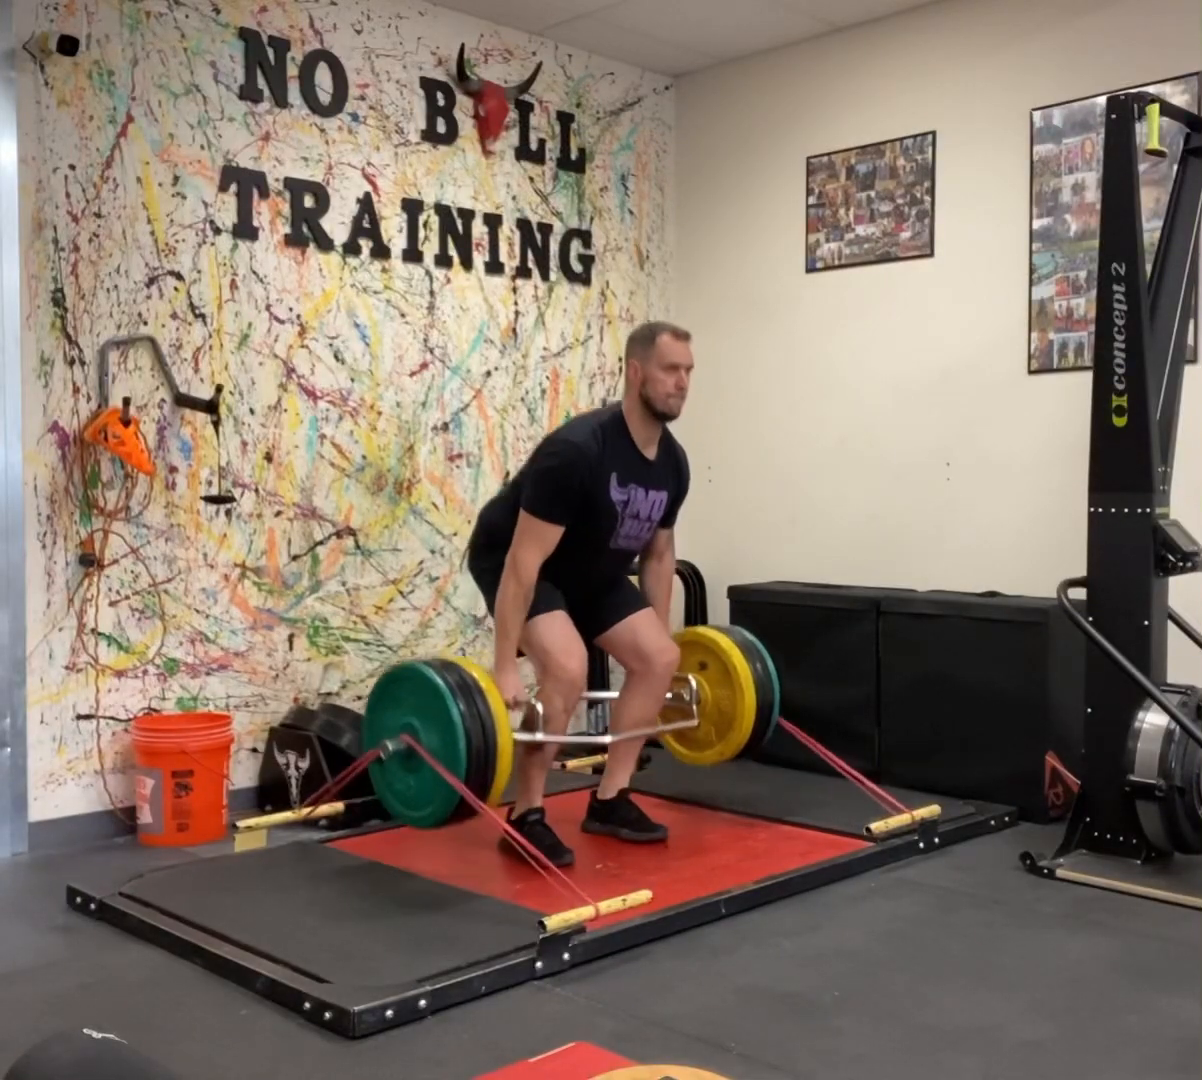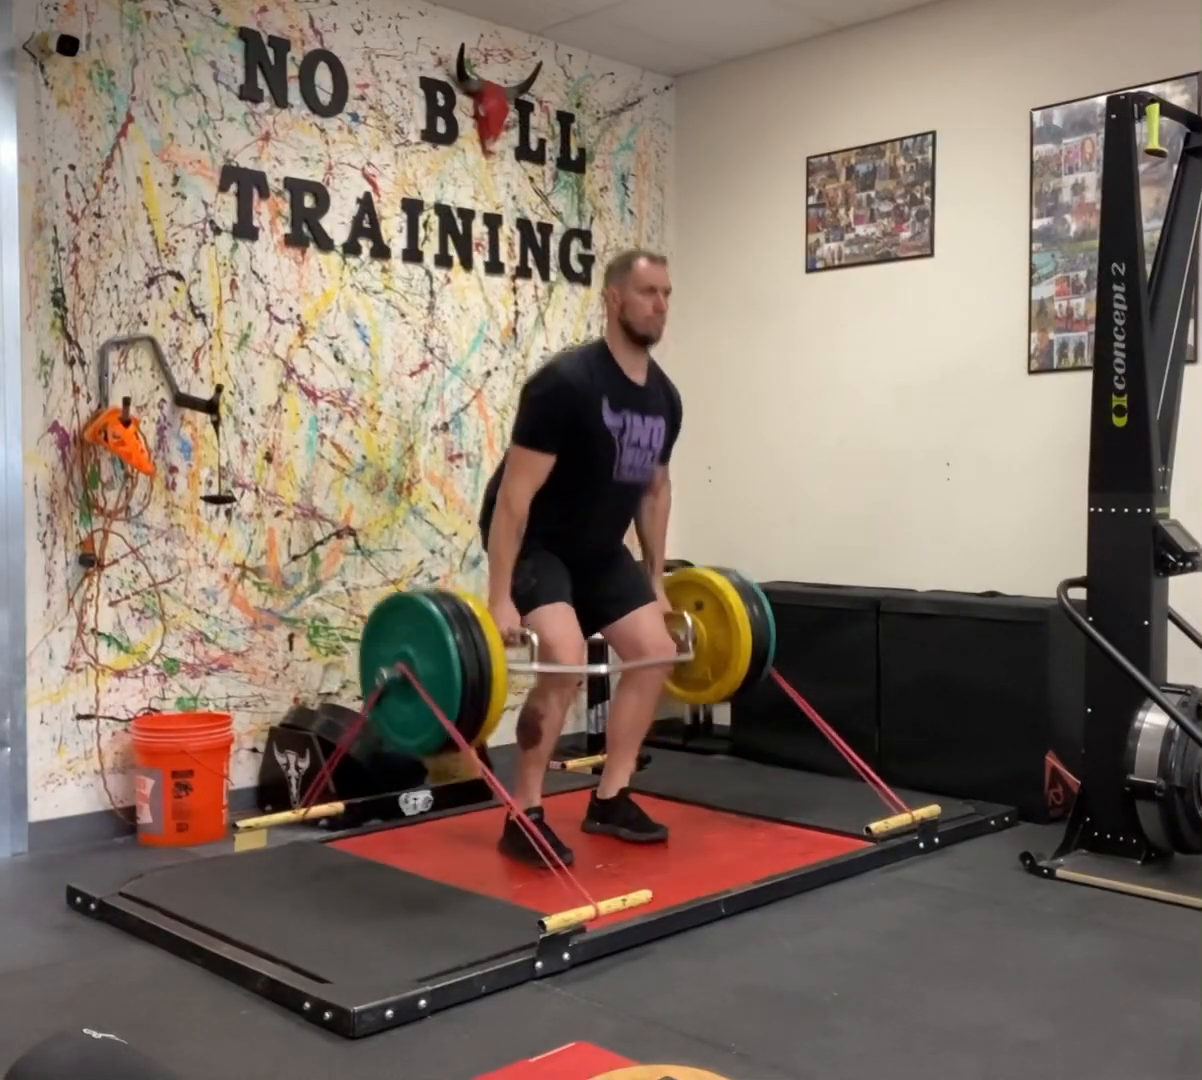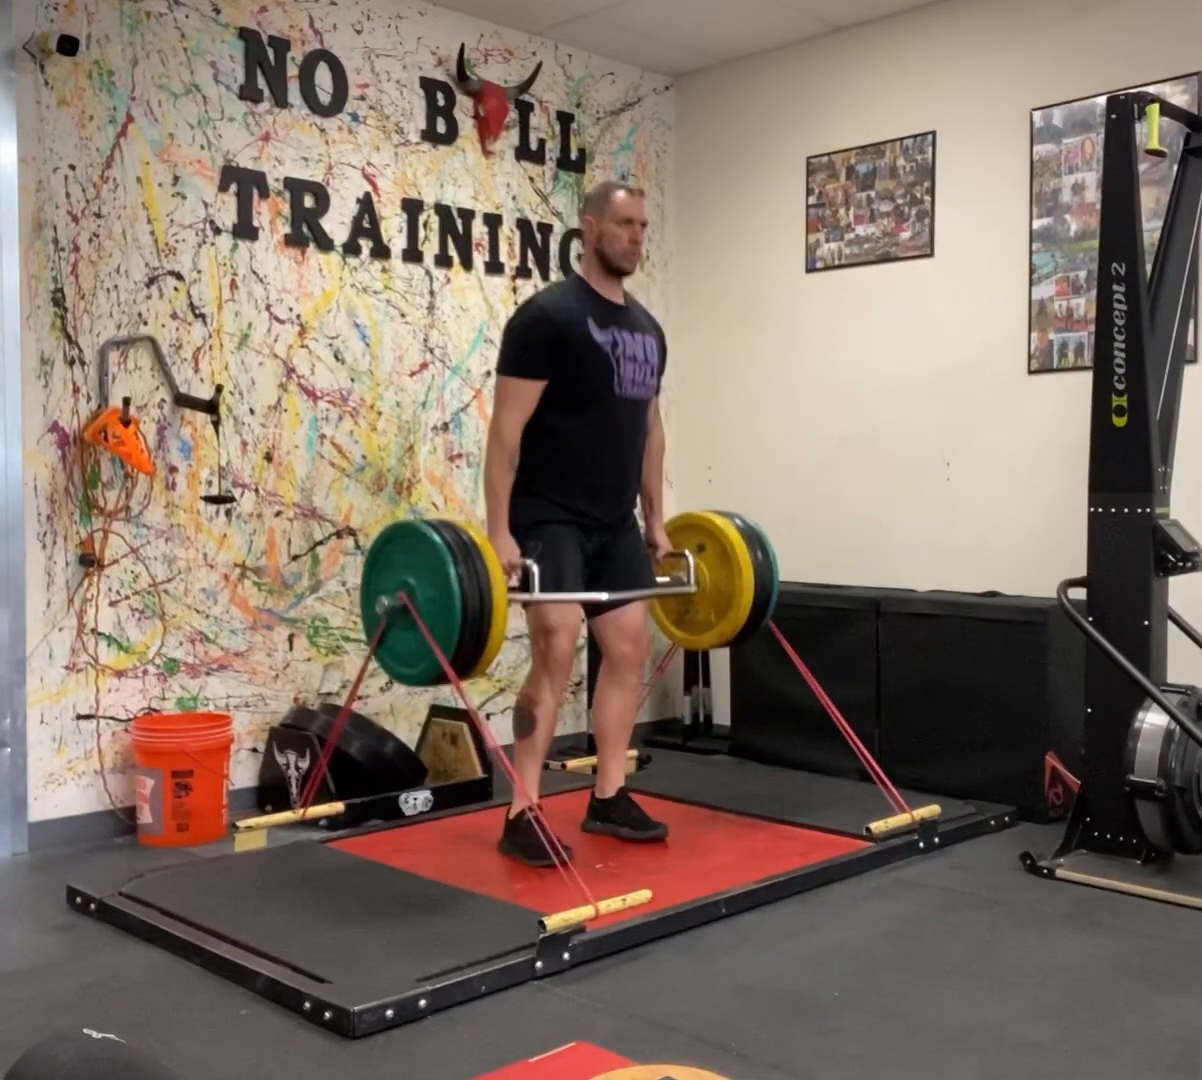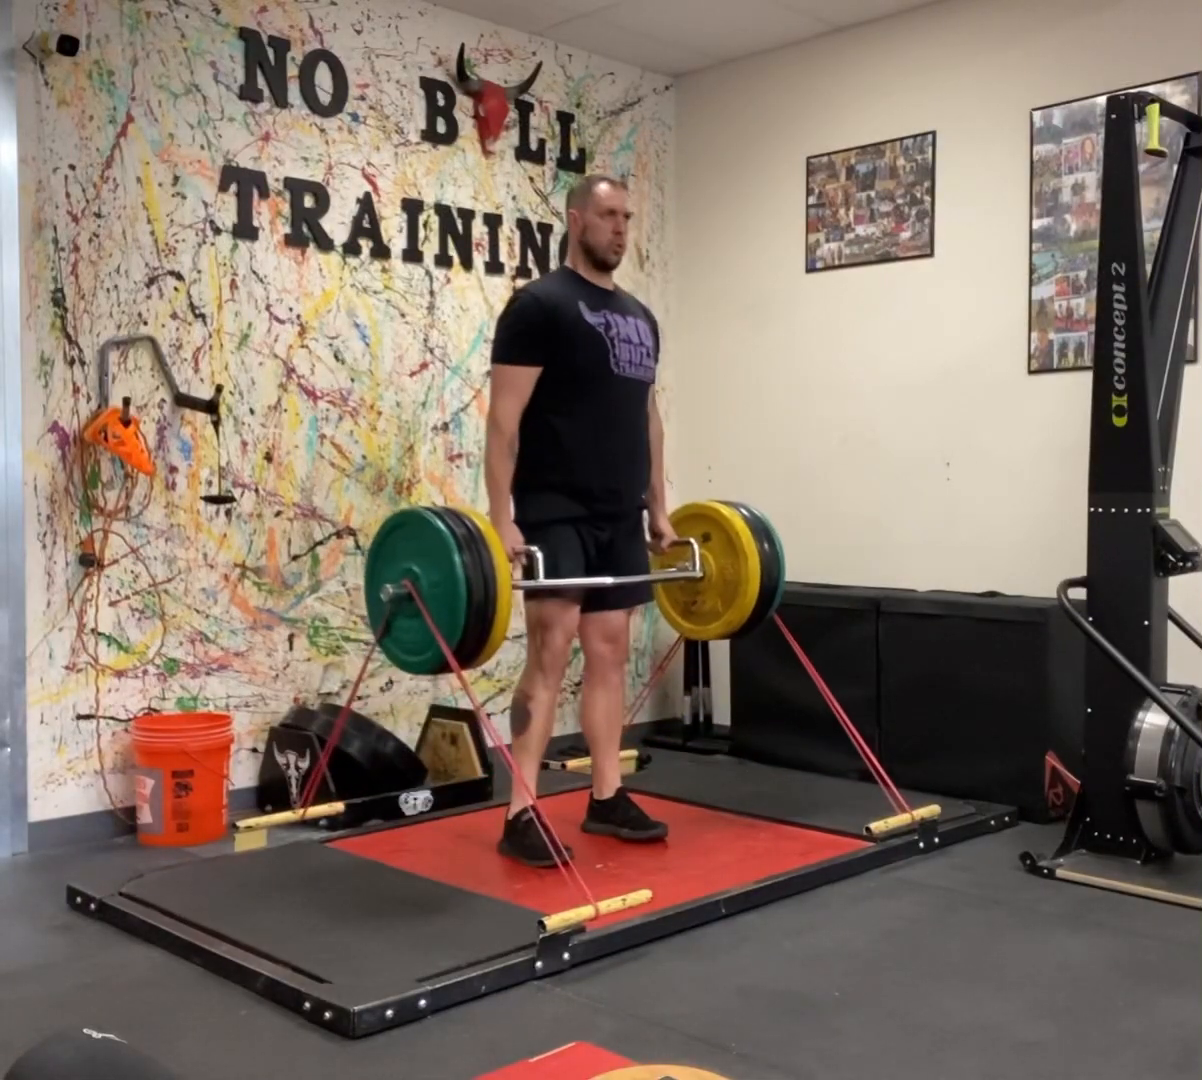
dt=0.2s
person 1, frame 1
left shoulder: (672, 463)
right shoulder: (577, 450)
left elbow: (659, 553)
right elbow: (524, 562)
left wrist: (660, 632)
right wrist: (505, 669)
left hip: (593, 571)
right hip: (511, 560)
left knee: (660, 658)
right knee: (568, 668)
left ankle: (609, 799)
right ankle: (524, 817)
person 1, frame 2
left shoulder: (664, 397)
right shoulder: (567, 382)
left elbow: (654, 490)
right elbow: (514, 495)
left wrist: (657, 584)
right wrist: (500, 600)
left hip: (598, 546)
right hip: (533, 542)
left knee: (656, 651)
right knee: (564, 660)
left ankle: (609, 799)
right ankle: (523, 815)
person 1, frame 3
left shoulder: (647, 327)
right shoulder: (549, 315)
left elbow: (650, 429)
right elbow: (506, 426)
left wrist: (655, 521)
right wrist: (499, 533)
left hip: (614, 519)
right hip: (547, 514)
left knee: (628, 651)
right knee: (557, 651)
left ankle: (608, 798)
right ankle: (522, 813)
person 1, frame 4
left shoulder: (639, 315)
right shoulder: (540, 304)
right elbow: (504, 416)
left wrist: (657, 507)
right wrist: (502, 519)
left hip: (619, 514)
right hip: (554, 513)
left knee: (609, 655)
right knee: (551, 654)
left ankle: (606, 798)
right ankle: (521, 814)
